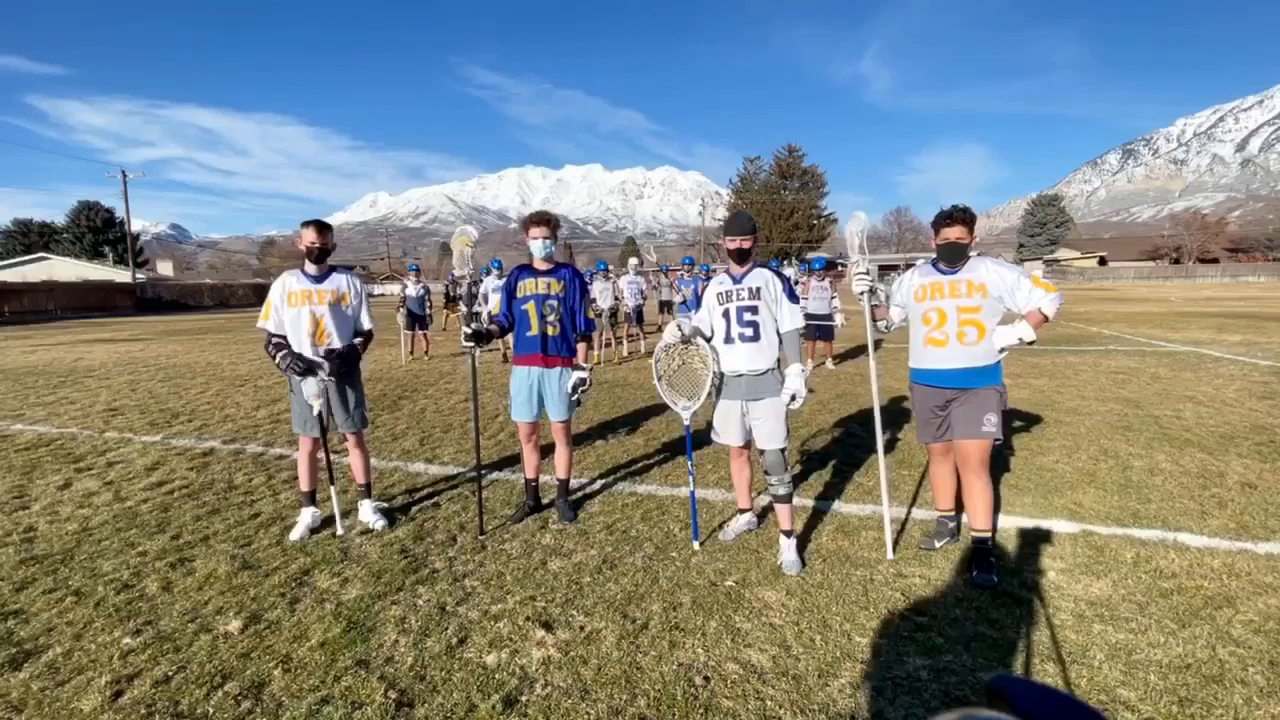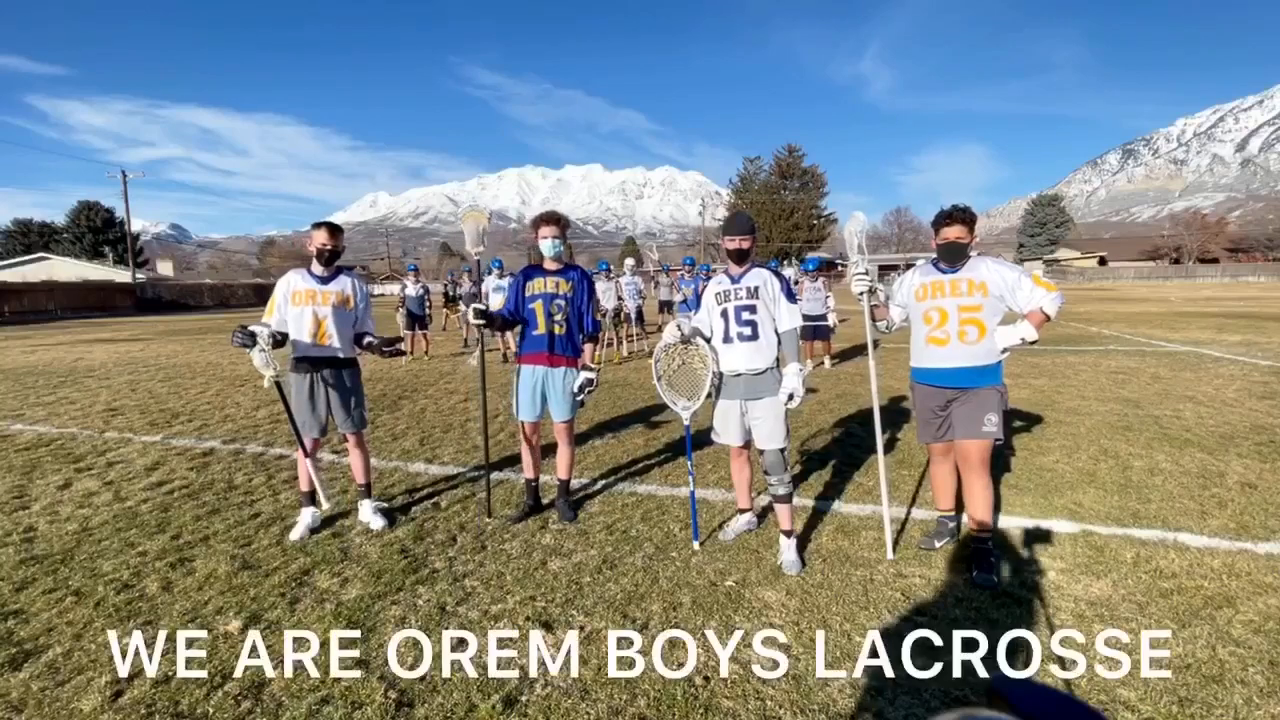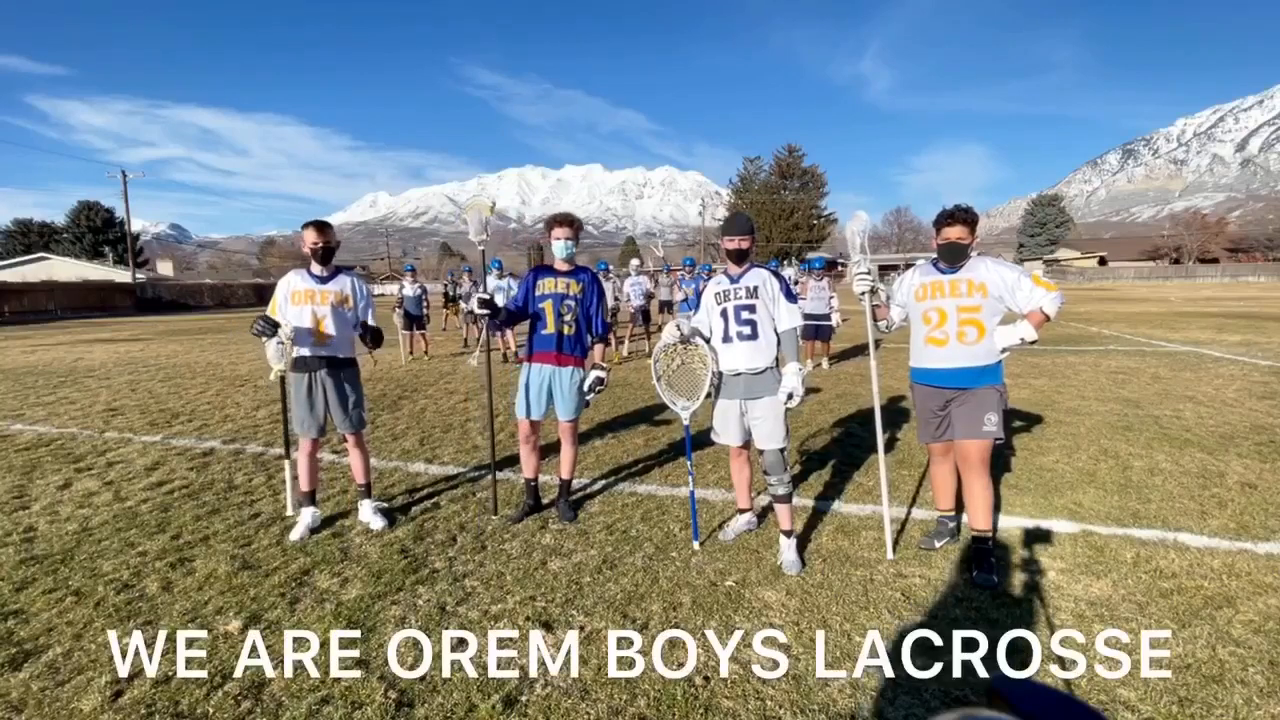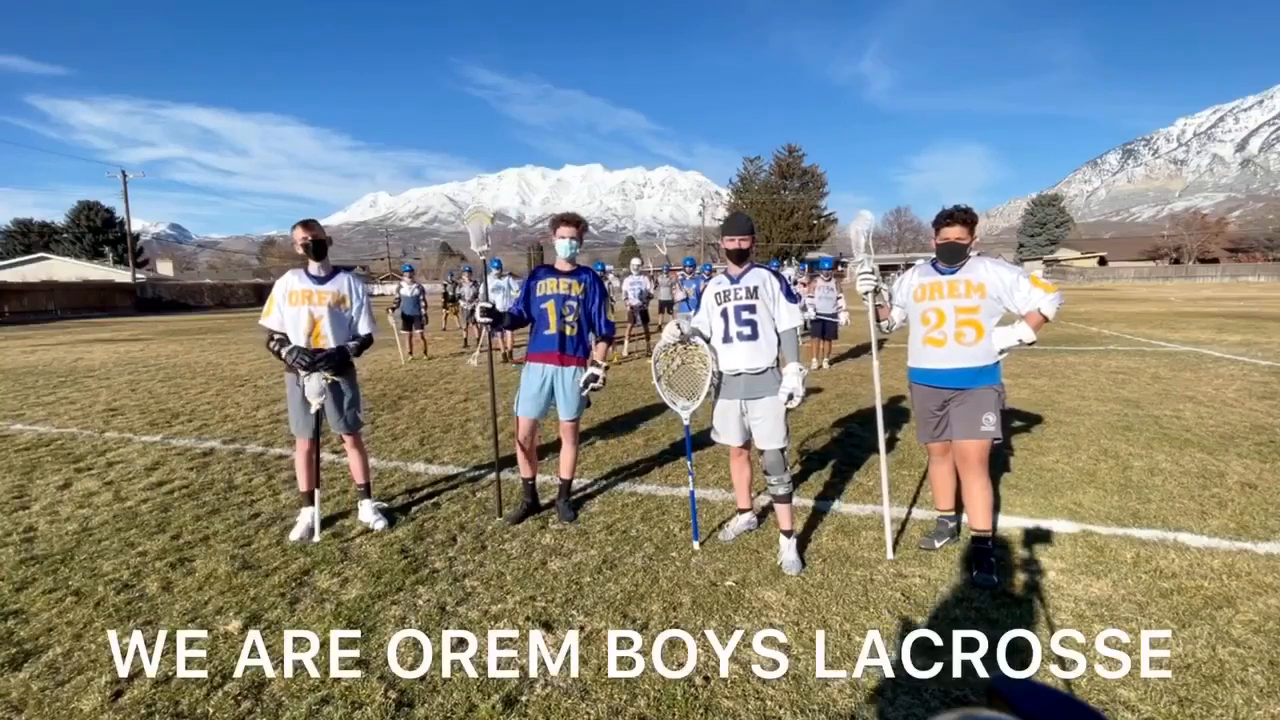
dt=0.5s
person 1, frame 1
left shoulder: (994, 272)
right shoulder: (913, 279)
left elbow: (1047, 296)
right elbow: (887, 319)
left wrist: (1016, 333)
right wrist: (870, 296)
left hip: (978, 383)
right hip: (928, 384)
left knee: (973, 462)
right knee: (939, 453)
left ankle: (983, 548)
right ankle: (947, 523)
person 1, frame 2
left shoulder: (995, 272)
right shoulder: (914, 278)
left elbow: (1049, 297)
right elbow: (887, 319)
left wrist: (1019, 333)
right wrist: (870, 297)
left hip: (979, 383)
right hip: (929, 383)
left knee: (975, 462)
right knee: (940, 453)
left ankle: (983, 548)
right ankle: (947, 523)
person 1, frame 3
left shoulder: (995, 272)
right shoulder: (914, 278)
left elbow: (1048, 296)
right elbow: (888, 319)
left wrist: (1018, 333)
right wrist: (872, 295)
left hip: (979, 382)
right hip: (928, 383)
left knee: (974, 462)
right knee: (939, 453)
left ankle: (983, 547)
right ankle: (947, 523)
person 1, frame 4
left shoulder: (994, 273)
right shoulder: (913, 278)
left elbow: (1047, 297)
right elbow: (889, 319)
left wrist: (1017, 334)
right wrist: (875, 295)
left hip: (977, 383)
right hip: (927, 383)
left knee: (973, 461)
right knee: (938, 453)
left ankle: (983, 547)
right ankle: (947, 523)
person 2, frame 1
left shoulder: (772, 280)
right shoulder: (714, 287)
left elbow: (789, 328)
right elbow: (705, 327)
left wrist: (795, 371)
right wrist: (684, 328)
left hip: (766, 382)
right hip: (729, 383)
left knee: (774, 459)
right knee: (737, 450)
left ankle: (787, 539)
right ankle: (745, 514)
person 2, frame 2
left shoulder: (770, 279)
right shoulder: (713, 287)
left elbow: (788, 328)
right elbow: (704, 328)
left wrist: (793, 371)
right wrist: (683, 329)
left hip: (765, 381)
right hip: (728, 382)
left knee: (774, 459)
right knee: (737, 450)
left ankle: (788, 539)
right ankle: (745, 514)
person 2, frame 3
left shoulder: (769, 279)
right shoulder: (712, 287)
left elbow: (787, 327)
right elbow: (703, 329)
left wrist: (793, 370)
right wrist: (682, 328)
left hip: (765, 381)
right hip: (727, 382)
left knee: (773, 458)
right knee: (737, 450)
left ankle: (787, 539)
right ankle: (745, 514)
person 2, frame 4
left shoulder: (770, 279)
right shoulder: (712, 288)
left elbow: (787, 327)
right elbow: (704, 330)
left wrist: (793, 369)
right wrist: (683, 328)
left hip: (765, 381)
right hip: (727, 383)
left knee: (774, 459)
right knee: (737, 450)
left ankle: (787, 539)
right ankle: (745, 514)
person 3, frame 1
left shoulder: (349, 282)
right shoulder: (285, 284)
left elbow: (365, 330)
right elbow: (273, 335)
left wrist: (353, 348)
right wrist: (282, 357)
left hip: (344, 370)
right hip: (304, 372)
left knee: (355, 438)
right knee: (308, 443)
left ankle: (367, 504)
right ankle: (309, 511)
person 3, frame 2
left shoulder: (353, 285)
right shoulder: (290, 282)
left elbow: (361, 335)
right elbow: (277, 333)
left wrist: (378, 346)
right wrist: (253, 337)
left hip: (344, 369)
right hip: (305, 371)
left knee: (355, 438)
right knee: (308, 442)
left ankle: (366, 504)
right ankle: (308, 511)
person 3, frame 3
left shoulder: (354, 284)
right shoulder: (290, 283)
left elbow: (368, 333)
right elbow: (277, 333)
left wrist: (373, 337)
right wrist: (266, 331)
left hip: (343, 369)
right hip: (304, 369)
left knee: (354, 437)
right knee: (307, 442)
left ankle: (367, 504)
right ankle: (308, 511)
person 3, frame 4
left shoulder: (350, 284)
right shoulder: (287, 283)
left elbow: (366, 336)
right elbow: (272, 337)
left wrist: (341, 353)
right wrist: (290, 352)
left hip: (339, 372)
right hip: (301, 374)
left knee: (352, 437)
right knee: (305, 442)
left ankle: (366, 504)
right ankle: (308, 511)
person 4, frame 1
left shoulder: (570, 276)
right shoulder: (517, 277)
left elbow: (583, 327)
right elbow: (505, 321)
left wrist: (582, 367)
right wrist: (484, 333)
left hip: (560, 365)
right hip: (524, 365)
left knee: (561, 432)
right knee: (527, 434)
left ankle: (562, 497)
right ankle: (532, 498)
person 4, frame 2
left shoulder: (578, 277)
right shoulder: (526, 276)
left elbow: (590, 327)
right elbow: (510, 317)
left wrist: (588, 367)
right wrist: (489, 318)
left hip: (565, 365)
right hip: (529, 363)
left knee: (564, 431)
right knee: (528, 433)
left ankle: (563, 497)
right ankle: (532, 498)
person 4, frame 3
left shoulder: (587, 279)
right shoulder: (535, 276)
left elbow: (599, 328)
right elbow: (517, 313)
left wrist: (599, 367)
right wrist: (495, 311)
left hip: (571, 365)
right hip: (536, 362)
left knee: (568, 432)
right knee: (527, 432)
left ankle: (563, 497)
right ankle: (531, 497)
person 4, frame 4
left shoulder: (589, 279)
right shoulder: (537, 276)
left elbow: (603, 328)
right elbow: (520, 316)
left wrist: (598, 365)
right wrist: (497, 317)
left hip: (573, 365)
right hip: (537, 363)
left knee: (569, 432)
right knee: (523, 433)
left ankle: (563, 497)
right ankle: (529, 498)
